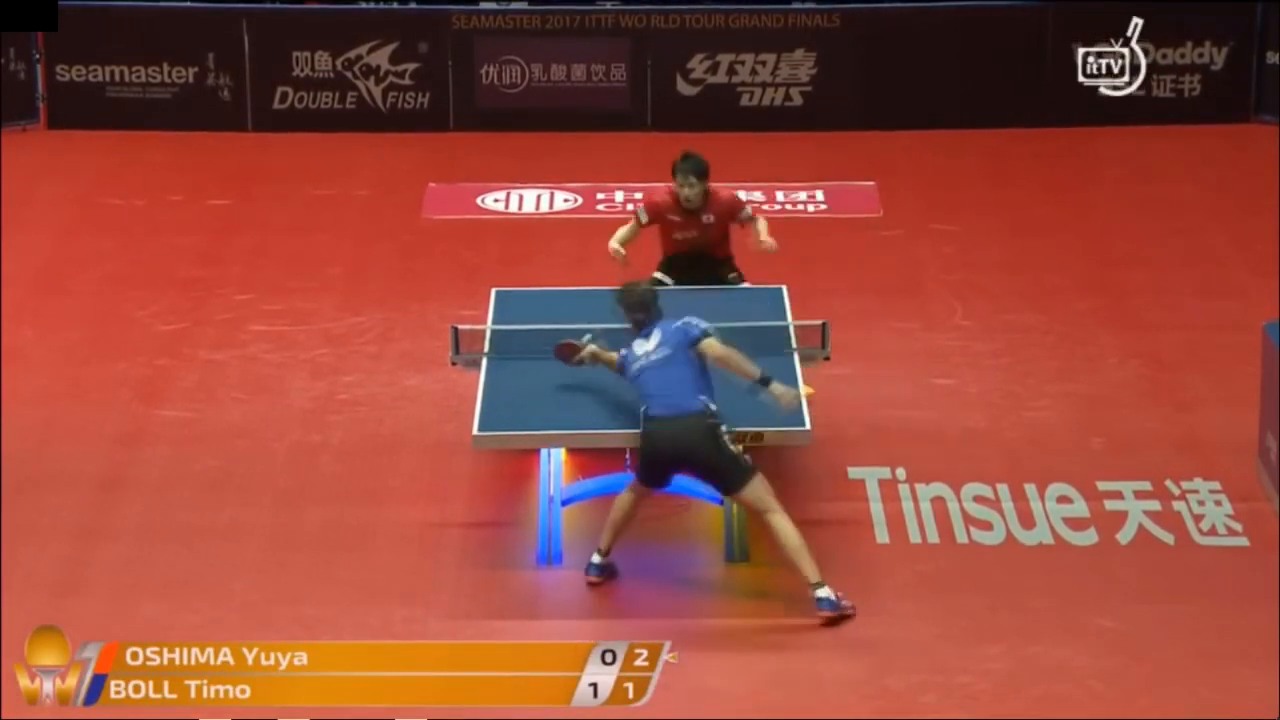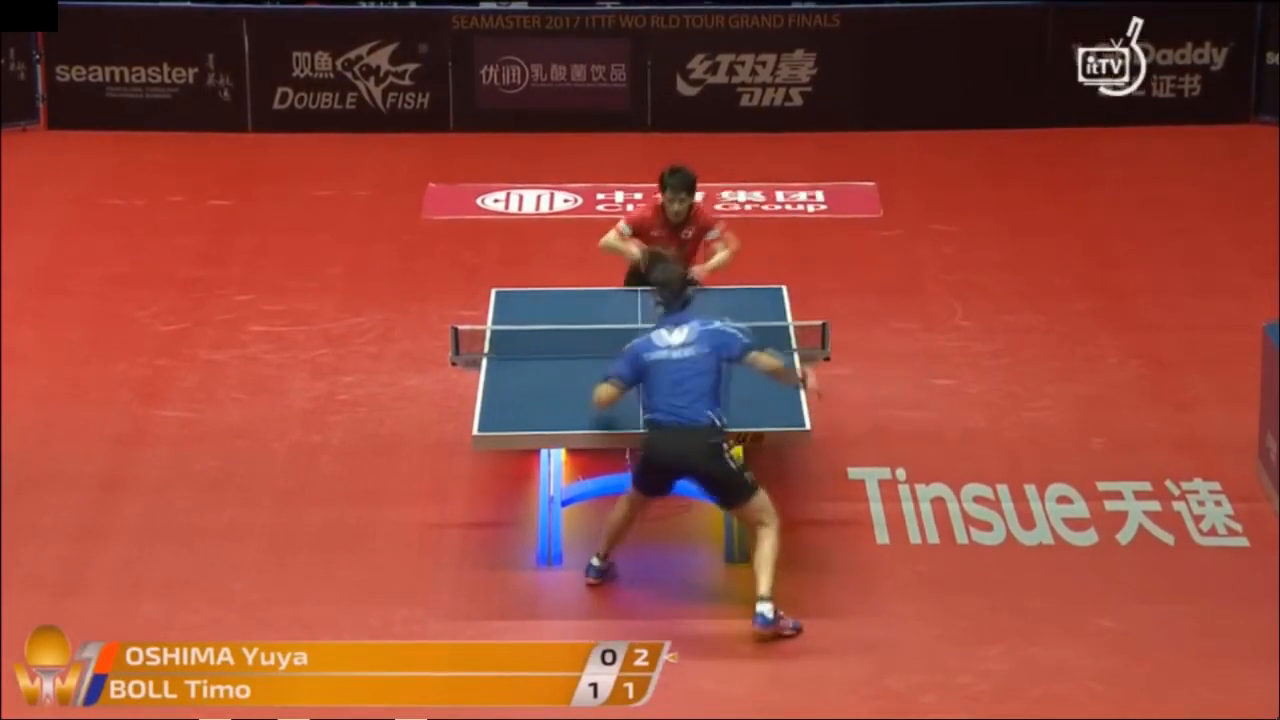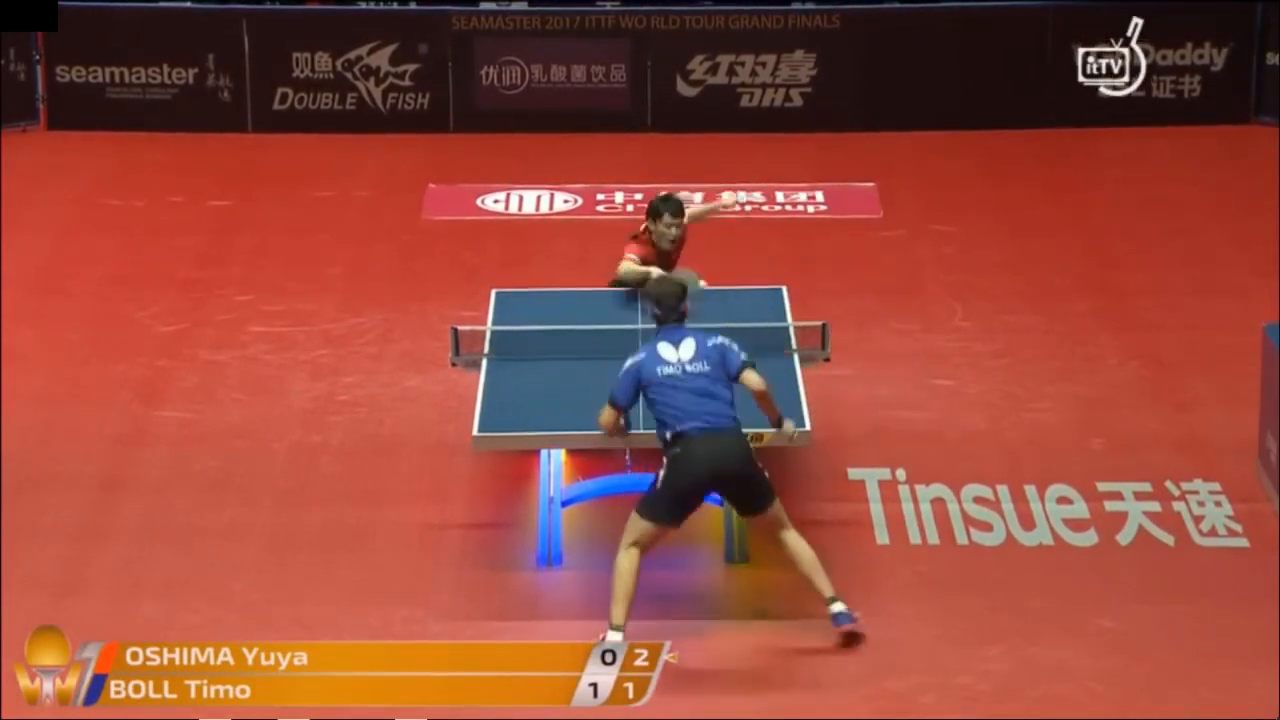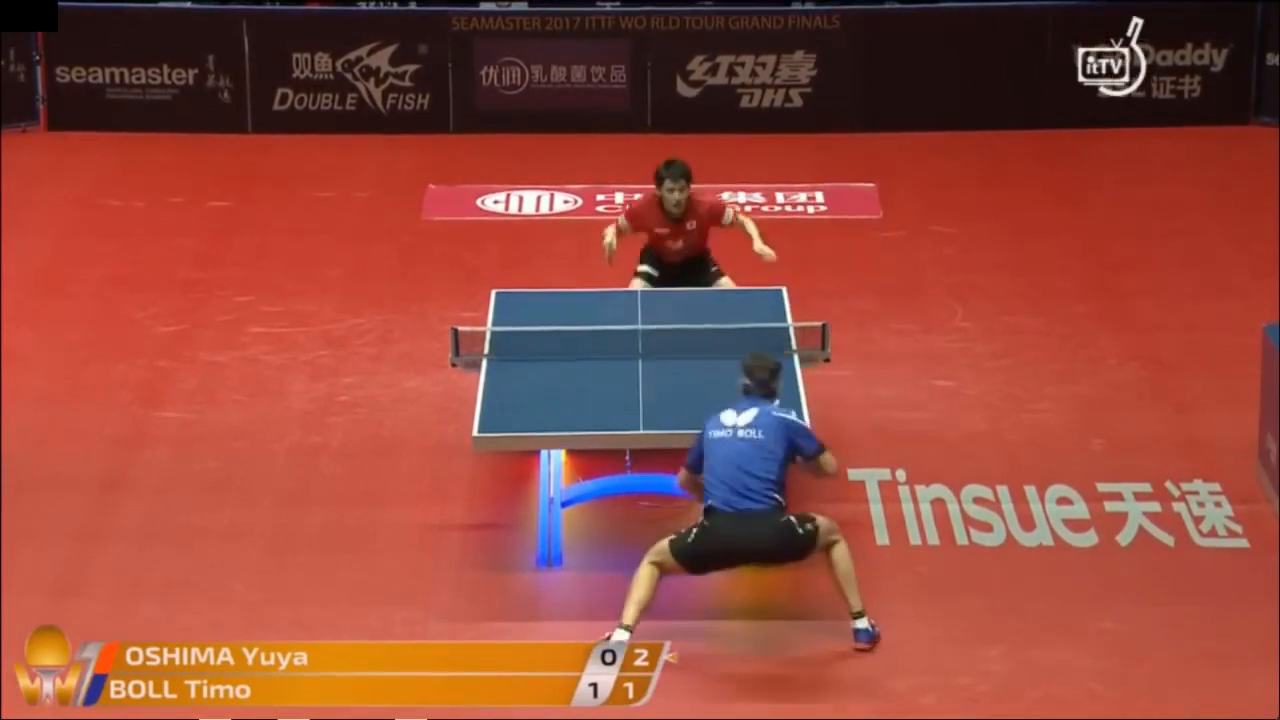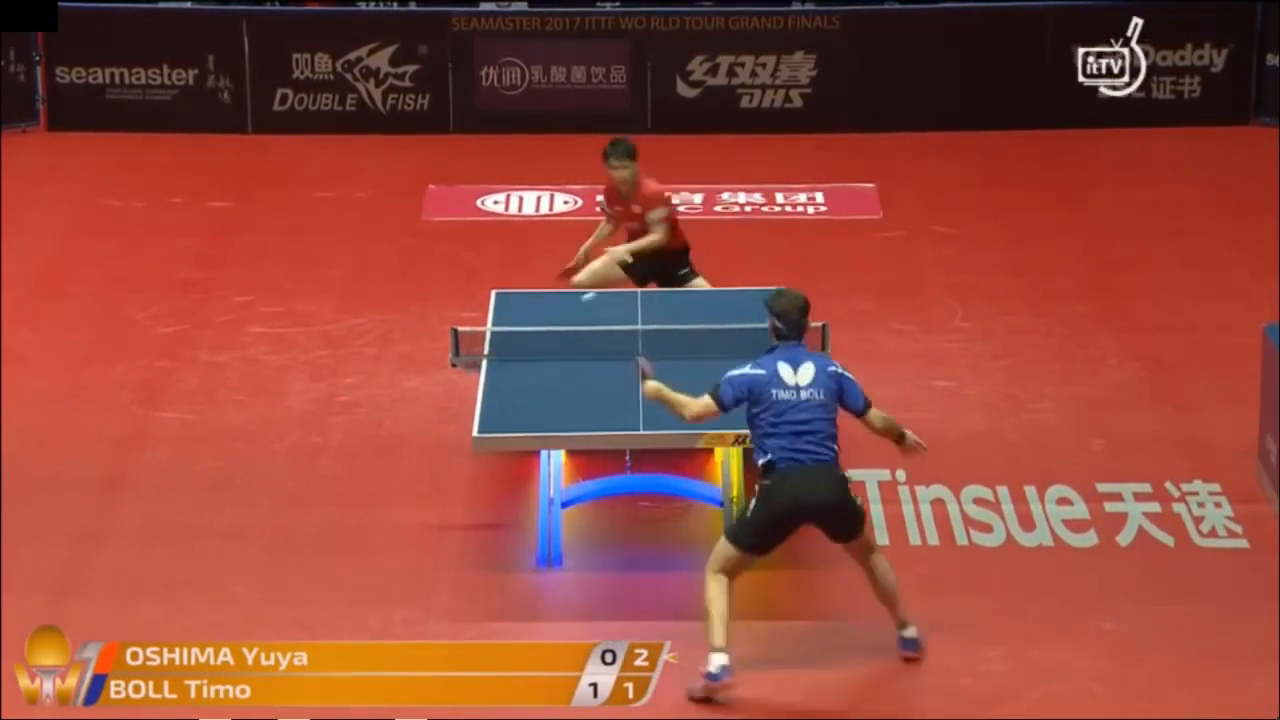
dt=0.4s
person 1, frame 1
left shoulder: (629, 355)
right shoulder: (683, 327)
right elbow: (716, 351)
left wrist: (595, 354)
right wrist: (767, 383)
left hip: (658, 437)
right hip: (700, 431)
left knee: (635, 492)
right knee: (771, 510)
left ankle: (599, 563)
right ankle: (823, 594)
person 1, frame 2
left shoulder: (640, 346)
right shoulder: (716, 330)
left elbow: (601, 400)
right elbow: (767, 364)
left wrist: (607, 384)
right wrist: (800, 377)
left hip: (659, 444)
right hip: (704, 443)
left knee: (633, 500)
right knee: (767, 520)
left ankle: (598, 565)
right ankle: (765, 611)
person 1, frame 3
left shoulder: (639, 361)
right shoulder: (717, 345)
left elbow: (607, 423)
right elbow: (757, 386)
left wrist: (622, 429)
right wrist: (779, 421)
left hip: (687, 460)
right hip: (733, 452)
left knee: (631, 543)
right knee: (784, 530)
left ankle: (615, 635)
right ankle: (838, 612)
person 1, frame 4
left shoulder: (713, 425)
right shoulder: (784, 419)
left elbow: (686, 479)
right elbow: (830, 468)
left hip: (718, 535)
right hip: (771, 532)
left knee: (654, 559)
right knee: (831, 534)
left ankle: (621, 636)
right ankle: (861, 626)
person 1, frame 5
left shoulder: (753, 373)
right shoulder: (831, 371)
left elbow: (695, 411)
right elbow: (877, 422)
left wrist: (657, 390)
right wrist: (904, 437)
left hip: (779, 491)
right hip: (830, 487)
left knee: (717, 571)
right knee: (869, 551)
left ankle: (718, 665)
right ankle: (907, 635)
